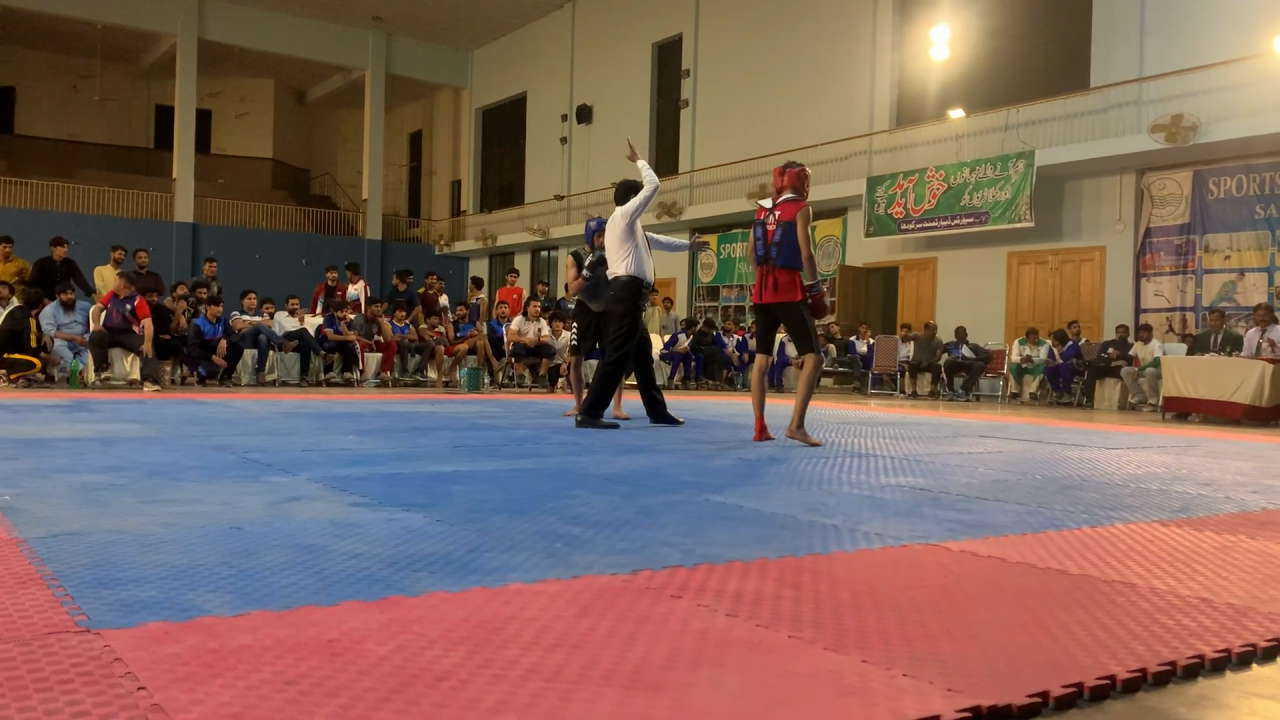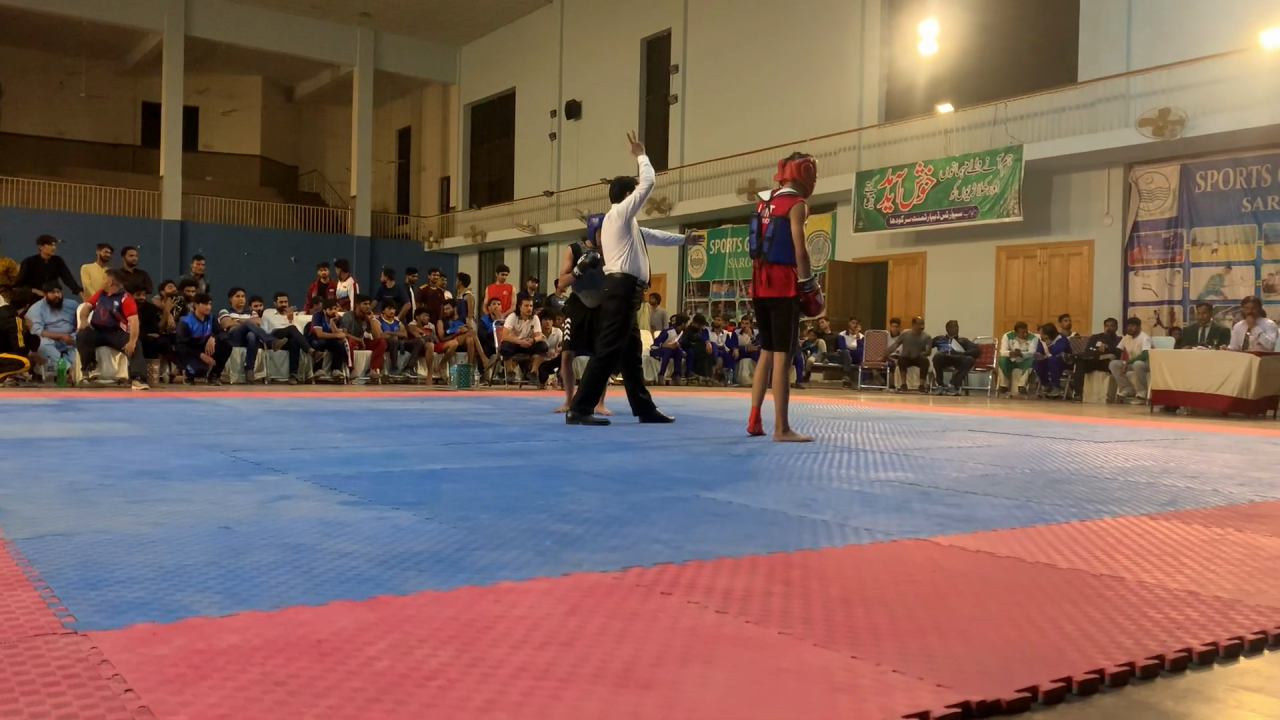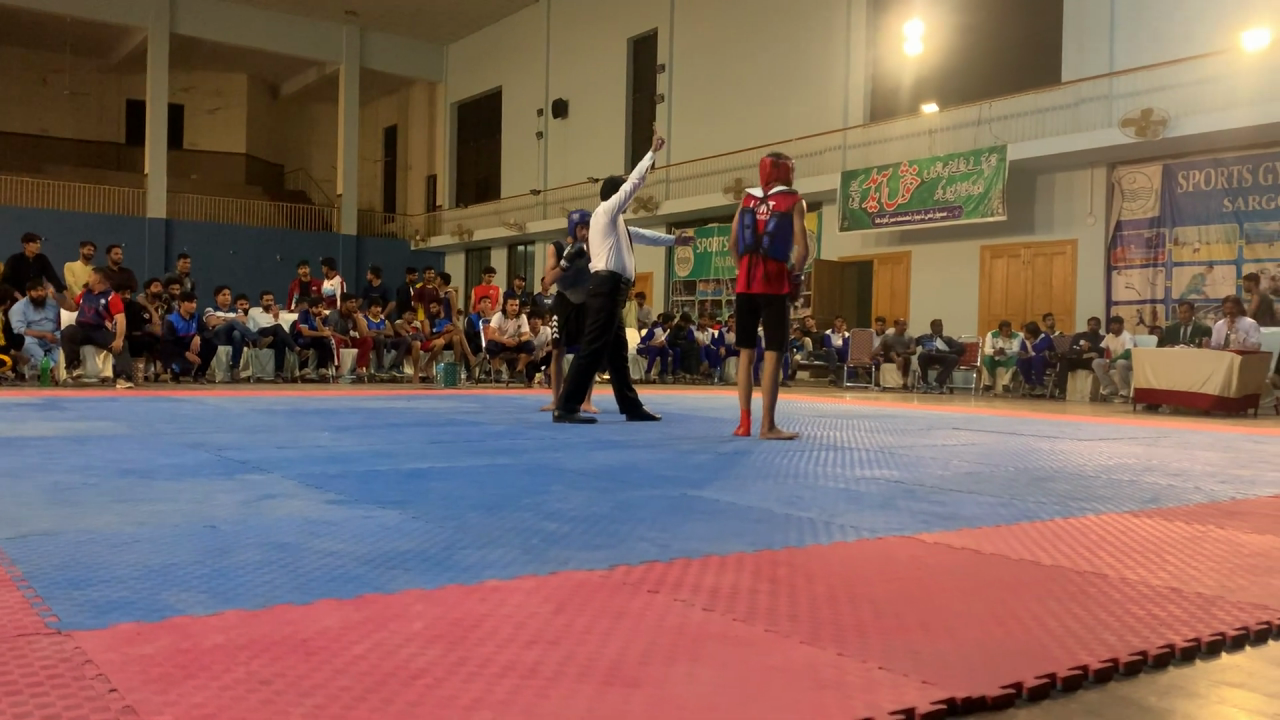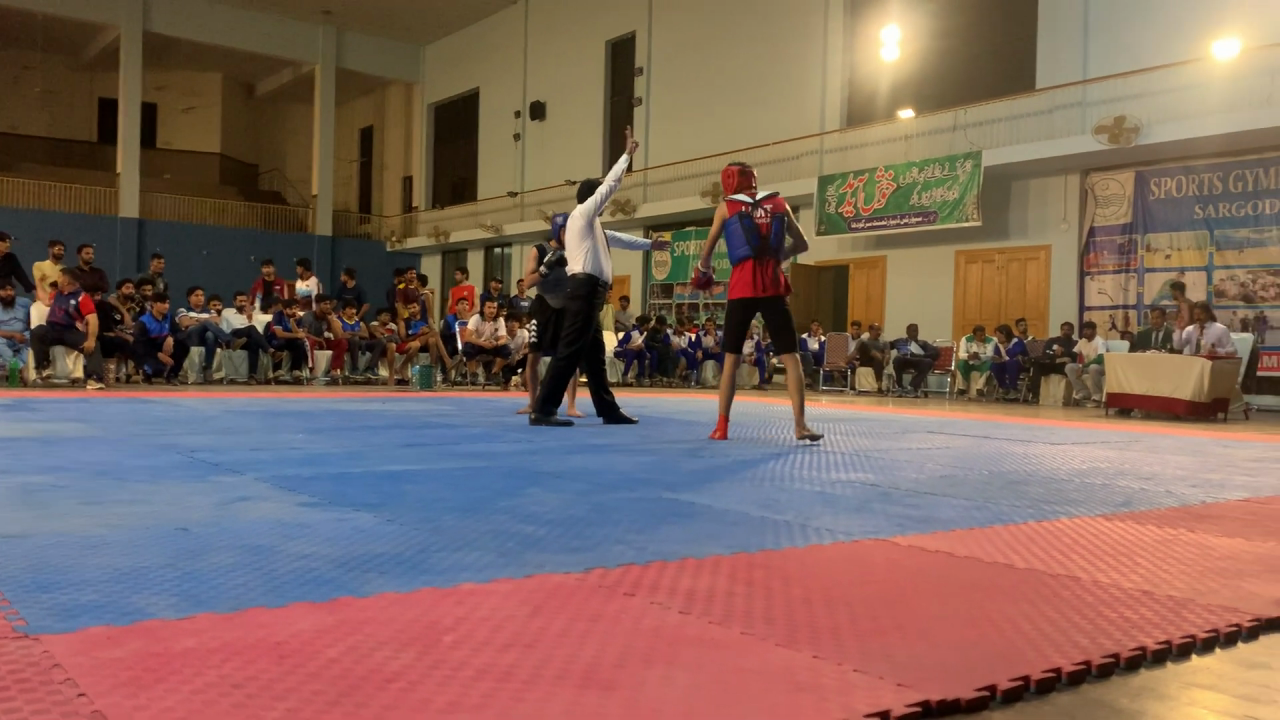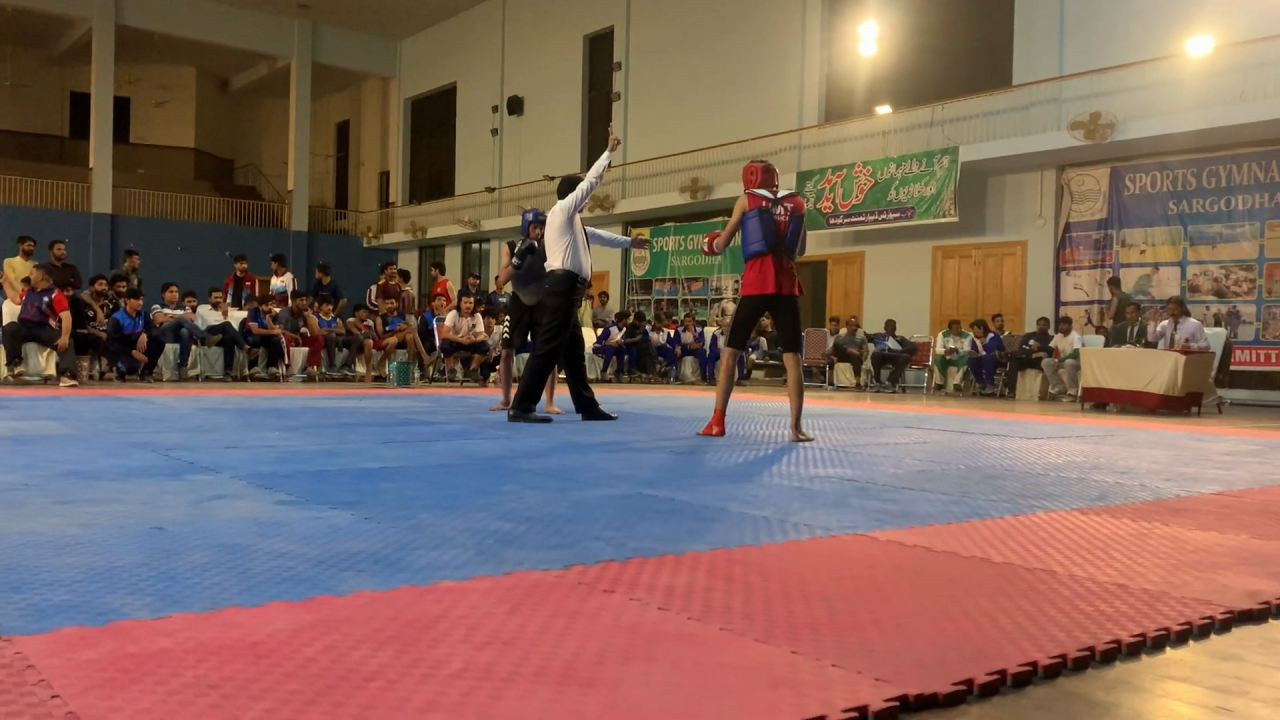
dt=0.4s
person 1, frame 1
left shoulder: (628, 225)
right shoulder: (624, 214)
left elbow: (655, 241)
right elbow: (653, 186)
left wrist: (688, 245)
right wrist: (639, 161)
left hip: (626, 292)
right hip: (628, 292)
left knee: (642, 353)
right knee: (618, 355)
left ankle: (657, 410)
right ankle: (589, 413)
person 1, frame 2
left shoulder: (625, 222)
right shoulder: (620, 212)
left elbow: (652, 236)
right elbow: (647, 183)
left wrist: (684, 239)
right wrist: (641, 155)
left hip: (624, 290)
right hip: (623, 289)
left knee: (631, 352)
right knee: (609, 351)
left ankle: (645, 409)
right ankle: (579, 409)
person 1, frame 3
left shoulder: (615, 222)
right shoulder: (606, 211)
left elbow: (641, 235)
right elbow: (634, 181)
left wrist: (673, 240)
right wrist: (652, 151)
left hip: (610, 288)
right hip: (606, 287)
left knee: (617, 351)
right knee: (593, 349)
left ankle: (631, 407)
right ankle: (566, 408)
person 1, frame 4
left shoulder: (592, 225)
right shoulder: (582, 214)
left elbow: (617, 239)
right elbow: (610, 184)
left wrist: (650, 244)
right wrist: (627, 154)
left hip: (587, 292)
right hip: (585, 290)
left knee: (594, 353)
right knee: (570, 351)
left ankle: (608, 409)
right ankle: (542, 410)
person 1, frame 5
left shoulder: (570, 220)
right shoulder: (563, 209)
left elbow: (596, 235)
right elbow: (591, 180)
left wrist: (630, 242)
right wrist: (609, 151)
left hip: (565, 288)
right hip: (562, 286)
left knee: (573, 350)
right knee: (548, 348)
left ankle: (587, 406)
right ankle: (520, 407)
person 2, frame 1
left shoulder: (763, 209)
right shoulder: (800, 208)
left elbow: (751, 254)
right elbow: (805, 253)
right wrist: (815, 287)
left hip: (763, 289)
right hip: (789, 288)
left knee: (762, 359)
right knee: (812, 357)
left ankle: (760, 427)
right ankle: (796, 426)
person 2, frame 2
left shoulder: (764, 201)
right shoulder: (797, 204)
right elbow: (799, 250)
right wrist: (808, 284)
left hip: (760, 281)
right hip: (783, 284)
left knee: (767, 352)
right knee: (783, 356)
left ankle: (754, 419)
right ankle: (781, 428)
person 2, frame 3
left shoulder: (747, 199)
right shoulder: (794, 201)
left elbow: (733, 244)
right elbow: (803, 249)
right wrist: (795, 275)
left hip: (746, 280)
right hip: (774, 281)
left knee: (746, 353)
right knee: (773, 355)
left ankle: (744, 422)
right ankle: (768, 425)
person 2, frame 4
left shoulder: (726, 207)
right shoulder: (778, 203)
left elbow: (706, 252)
right elbow: (802, 244)
left wrist: (704, 271)
left hip: (742, 287)
right hip: (773, 286)
left knee: (731, 357)
right knee: (790, 356)
left ankle: (722, 426)
right ankle: (800, 423)
person 2, frame 5
left shoulder: (747, 200)
right shoulder: (797, 203)
left elbow: (722, 242)
left wrist: (711, 243)
left hip: (756, 283)
right hip: (786, 284)
left knee: (732, 351)
right knee: (792, 357)
left ankle: (717, 421)
right ankle: (795, 427)
person 3, frame 1
right shoulder: (574, 257)
right elbow: (572, 290)
right wrist: (589, 270)
left hip: (607, 311)
right hip: (584, 311)
right knee: (576, 360)
left ankle: (617, 407)
right ankle: (579, 405)
person 3, frame 2
right shoulder: (573, 250)
right elbow: (561, 283)
right wrist: (581, 268)
left hip: (601, 307)
right hip: (577, 306)
right knee: (567, 354)
left ankle: (600, 403)
right ankle: (569, 400)
person 3, frame 3
left shoulder: (592, 248)
right shoulder: (556, 248)
right elbow: (548, 280)
right wrist: (567, 261)
left hip: (587, 304)
right hip: (564, 304)
right knee: (558, 353)
left ankle: (586, 401)
right ankle: (556, 400)
person 3, frame 4
right shoulder: (538, 252)
right elbow: (527, 283)
right wrist: (547, 267)
left hip: (567, 309)
right hip: (542, 308)
right knee: (533, 356)
left ankle: (571, 405)
right ankle: (533, 402)
person 3, frame 5
left shoulder: (547, 247)
right shoulder: (511, 247)
right elbow: (501, 280)
right hip: (518, 304)
right knee: (507, 353)
left ankle: (549, 403)
right ankle: (506, 399)
